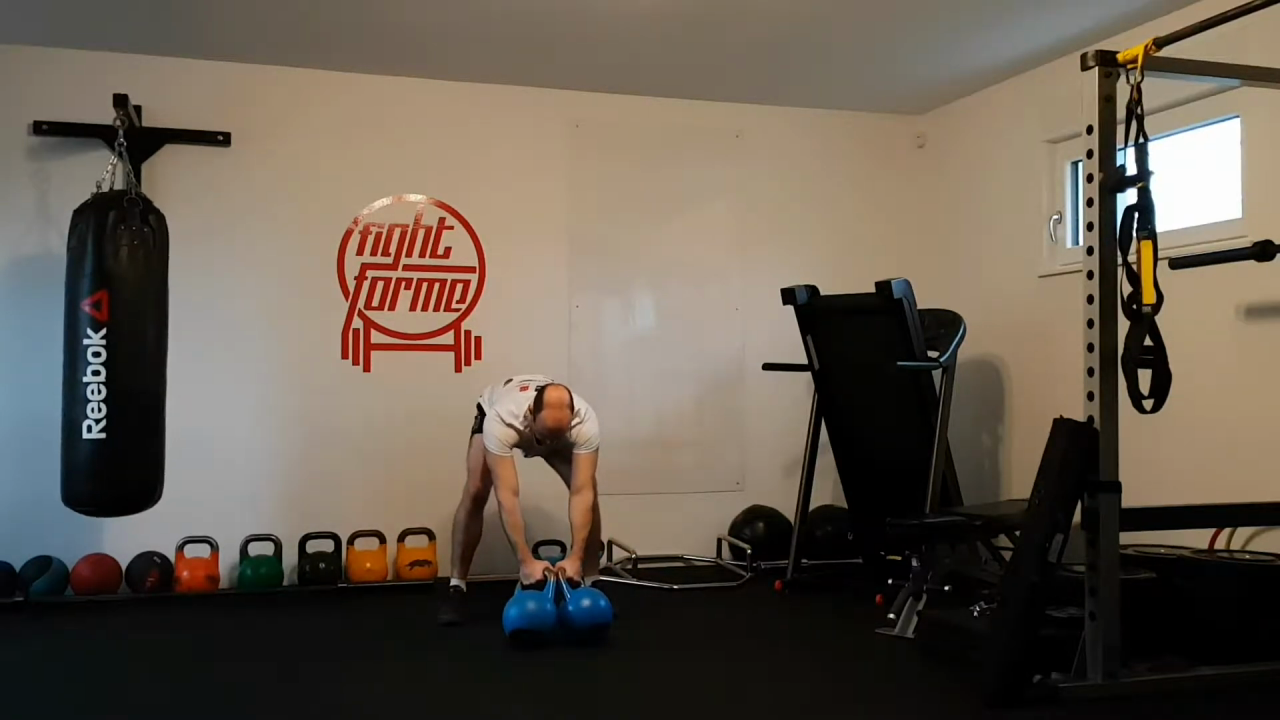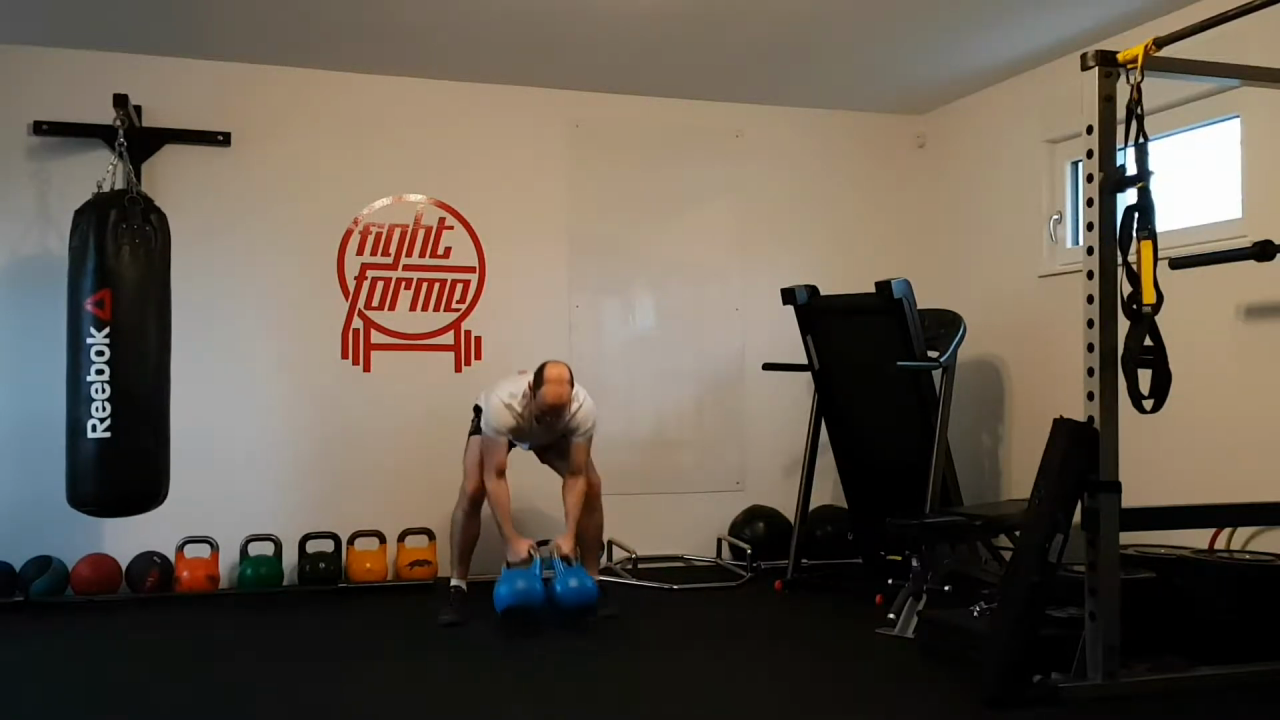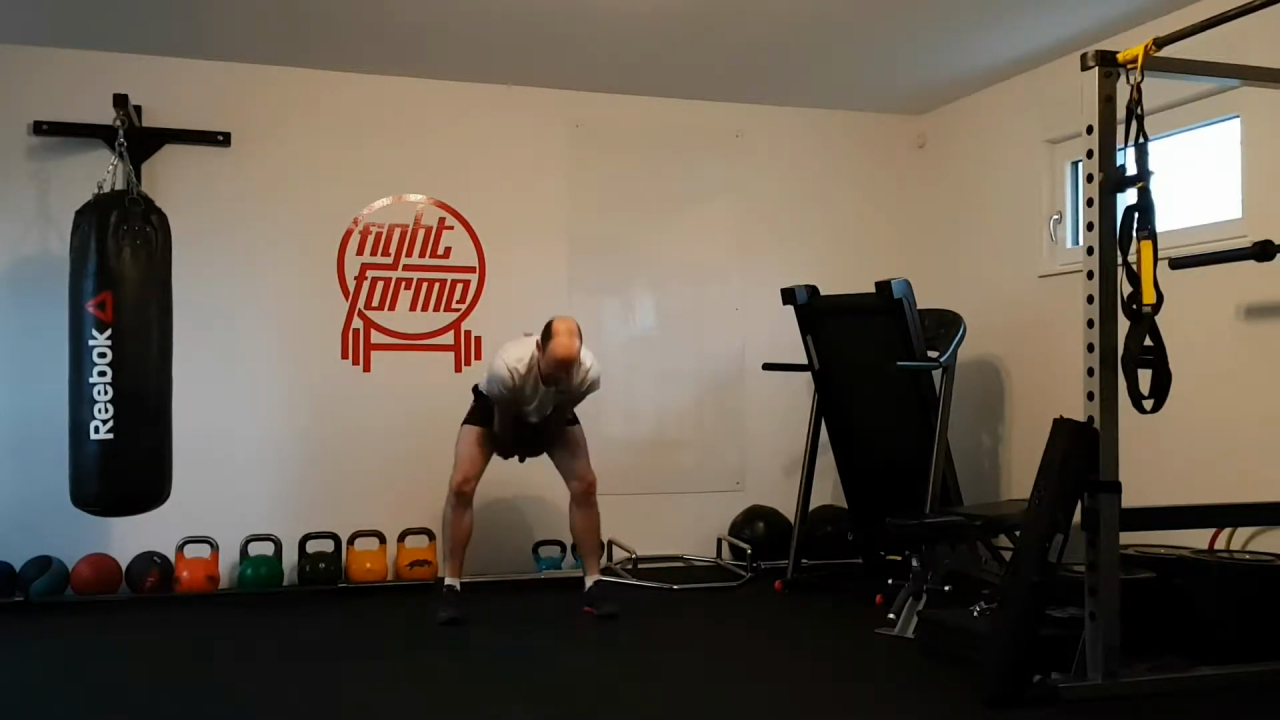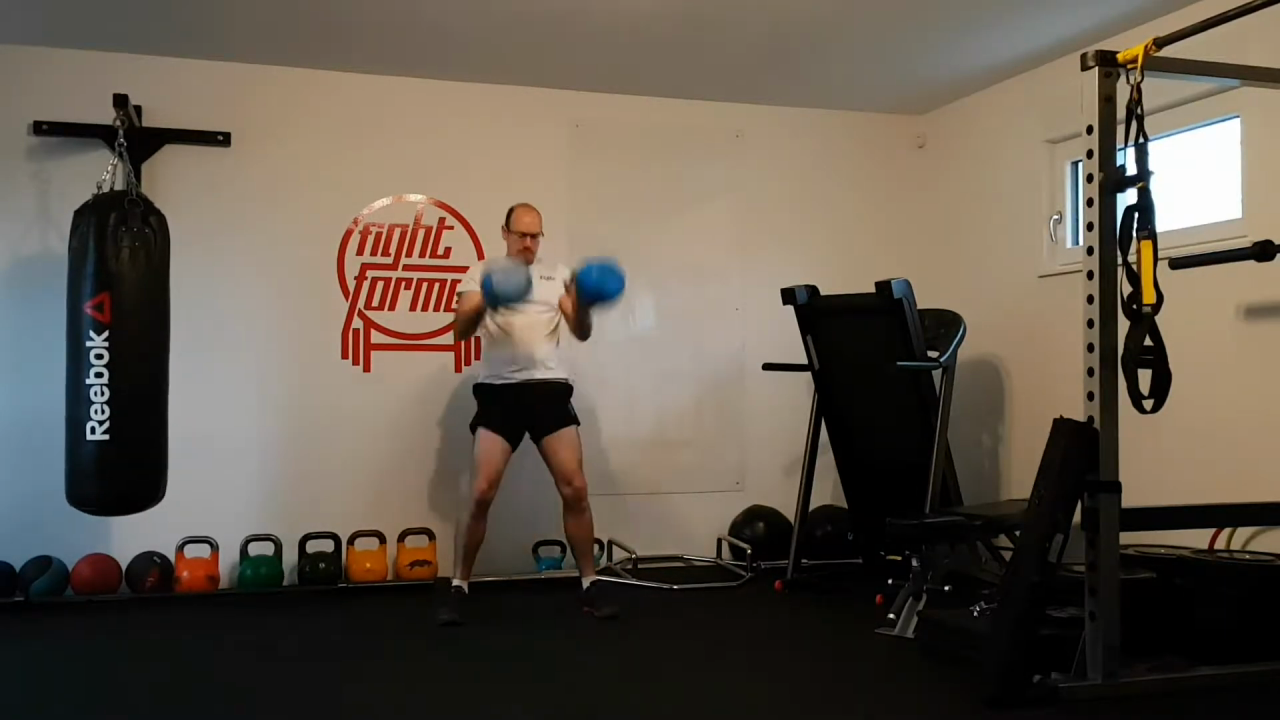
dt=0.5s
person 1, frame 1
left shoulder: (585, 422)
right shoulder: (500, 420)
left elbow: (582, 492)
right elbow: (507, 495)
left wrist: (575, 557)
right wrist: (526, 560)
left hip: (556, 422)
right hip: (493, 408)
left knee: (589, 489)
right knee: (475, 493)
left ankle: (591, 584)
right ankle: (456, 588)
person 1, frame 2
left shoulder: (583, 407)
right shoulder: (502, 404)
left elbow: (576, 476)
right elbow: (494, 477)
left wrist: (569, 534)
right wrist: (512, 540)
right hip: (490, 417)
left knee: (592, 487)
right knee: (472, 492)
right ankle: (457, 589)
person 1, frame 3
left shoulder: (587, 370)
right shoulder: (507, 366)
left elbow: (562, 411)
right elbow: (503, 416)
left wrist: (536, 442)
right wrist: (505, 446)
left hip: (551, 413)
right hip: (494, 403)
left knee: (584, 484)
right knee: (461, 485)
left ankle: (593, 585)
right ankle: (452, 587)
person 1, frame 4
left shoulder: (558, 276)
right shoulder: (483, 274)
left elbow: (581, 332)
right elbow: (461, 328)
left wrist: (582, 303)
right wrist: (483, 300)
left hip: (551, 391)
right hip: (499, 393)
left knee: (575, 490)
right knee: (481, 494)
left ankle: (590, 584)
right ankle: (459, 587)
